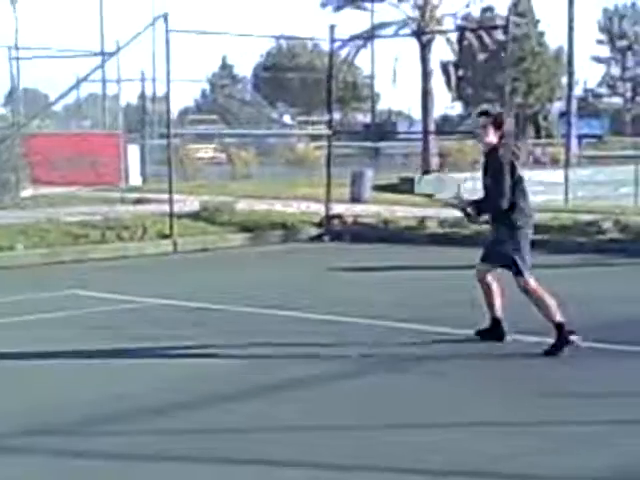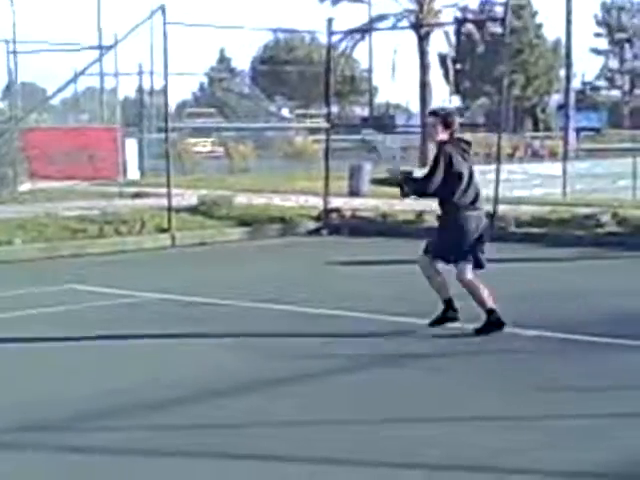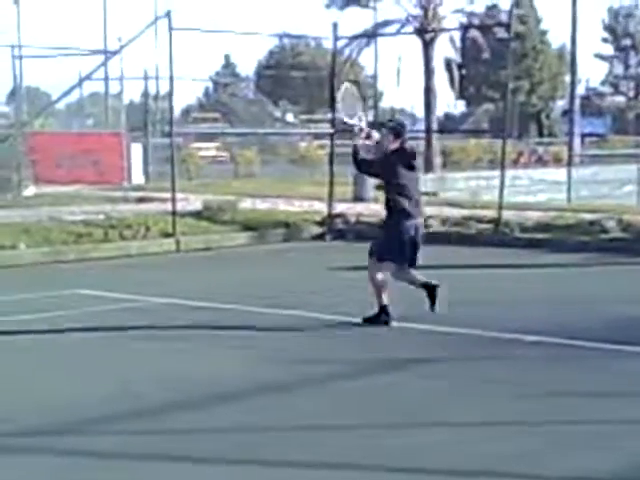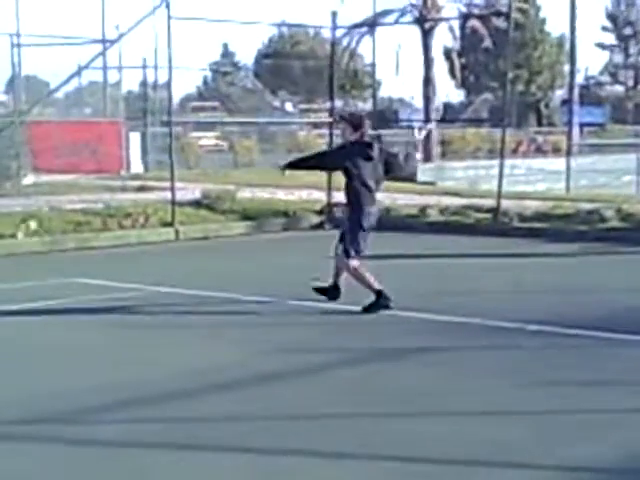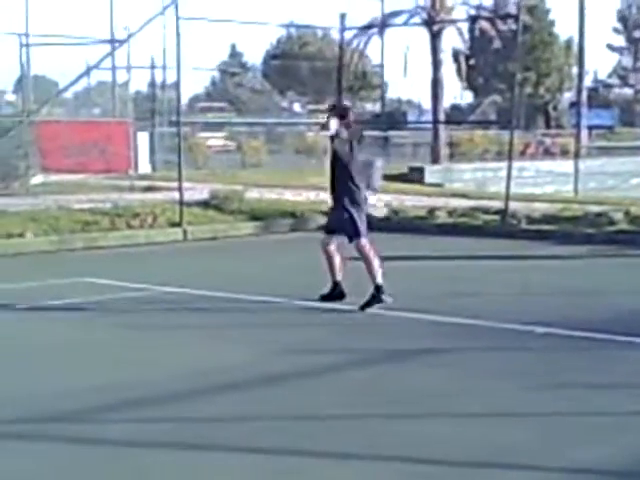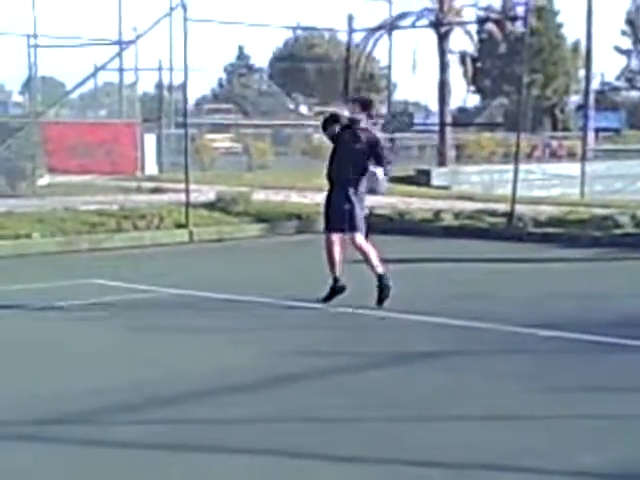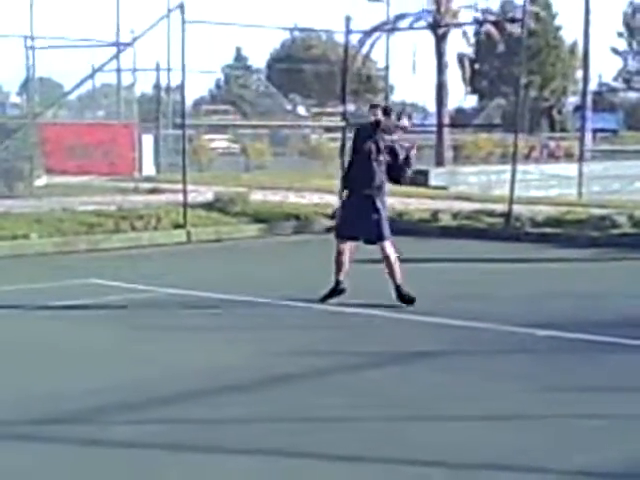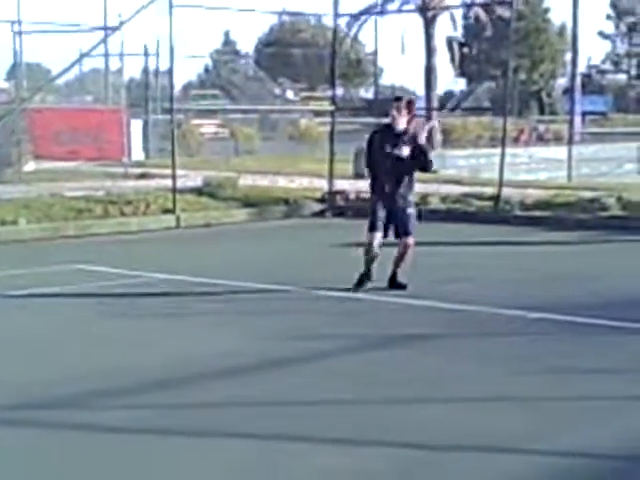
dt=0.3s
person 1, frame 1
left shoulder: (500, 159)
right shoulder: (492, 157)
left elbow: (501, 200)
left wrist: (471, 207)
right wrist: (476, 207)
left hip: (513, 228)
right hip: (502, 228)
left knee: (527, 284)
right knee: (483, 273)
left ankle: (564, 334)
right ankle: (495, 326)
person 1, frame 2
left shoulder: (444, 152)
right shoulder: (457, 152)
left elbow: (430, 185)
right elbow: (443, 187)
left wrist: (404, 180)
right wrist: (409, 177)
left hip: (456, 220)
right hip: (475, 218)
left knee: (426, 262)
right knee: (466, 275)
left ankle: (449, 308)
right ankle: (493, 317)
person 1, frame 3
left shoulder: (389, 161)
right shoulder: (410, 157)
left elbow: (363, 166)
left wrist: (357, 146)
right wrist: (374, 143)
left hip: (397, 224)
right hip: (415, 224)
left knee: (375, 265)
right knee: (404, 273)
left ankle: (383, 313)
right ankle: (427, 286)
person 1, frame 4
left shoulder: (346, 152)
right shoulder: (376, 148)
left elbow: (316, 161)
right elbow: (395, 165)
left wrist: (287, 165)
left hip: (359, 212)
right hip: (371, 210)
left knee: (349, 263)
right knee: (342, 245)
left ankle: (382, 296)
right ankle: (334, 288)
person 1, frame 5
left shoulder: (346, 136)
right shoulder: (344, 139)
left wrist: (332, 133)
left hip: (350, 201)
right hip: (342, 200)
left knee: (363, 245)
right knee: (327, 243)
left ankle: (379, 291)
right ankle: (337, 288)
person 1, frame 6
left shoulder: (370, 138)
right shoulder: (344, 129)
left elbow: (382, 163)
right elbow: (328, 126)
right wrist: (340, 119)
left hip: (352, 193)
right hip: (335, 191)
left knee: (357, 240)
right knee: (331, 240)
left ankle: (382, 280)
right ankle: (337, 284)
person 1, frame 7
left shoulder: (392, 146)
right shoulder: (362, 134)
right elbow: (374, 126)
left wrist: (405, 157)
left hip: (375, 202)
right hip: (354, 199)
left knee: (386, 248)
right knee: (342, 246)
left ankle: (400, 290)
right ankle: (338, 285)
person 1, frame 8
left shoulder: (416, 139)
right shoulder: (378, 135)
left elbow: (426, 167)
right elbow: (371, 163)
left wrist: (421, 145)
right wrist: (396, 154)
left hip: (403, 196)
right hip: (380, 195)
left knee: (407, 243)
right knee: (374, 242)
left ankle: (393, 277)
right ankle: (367, 272)
